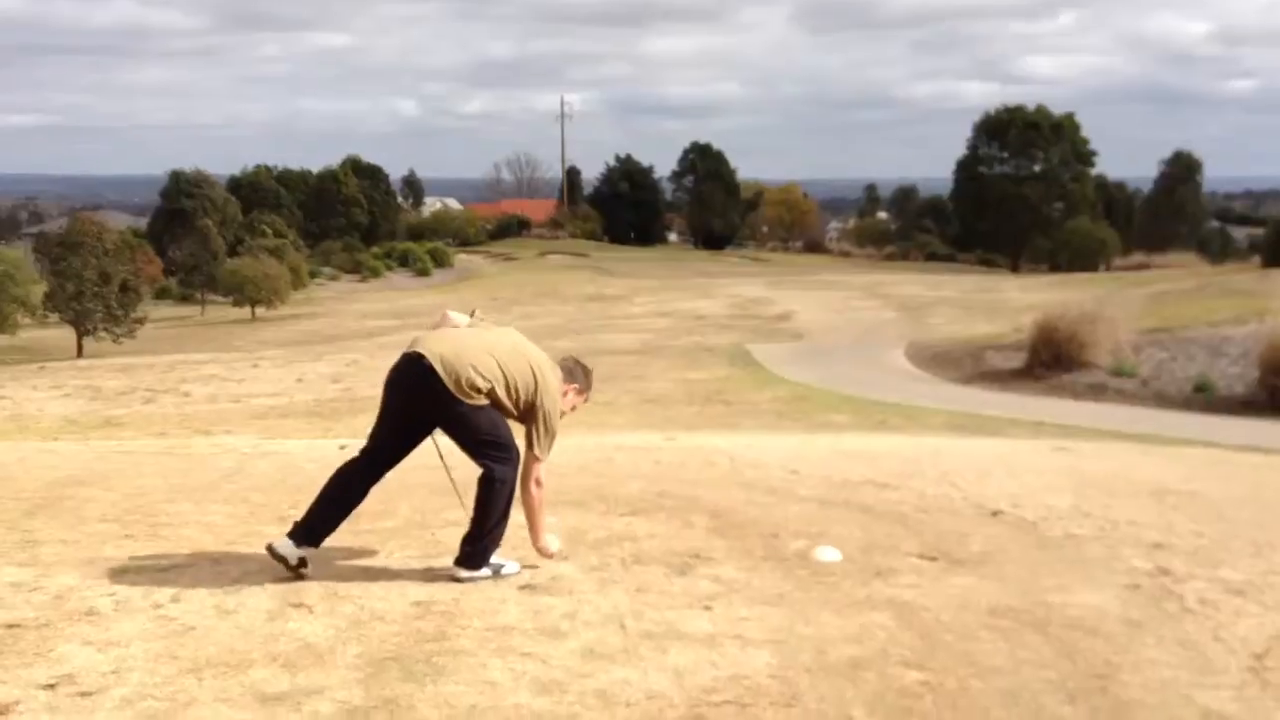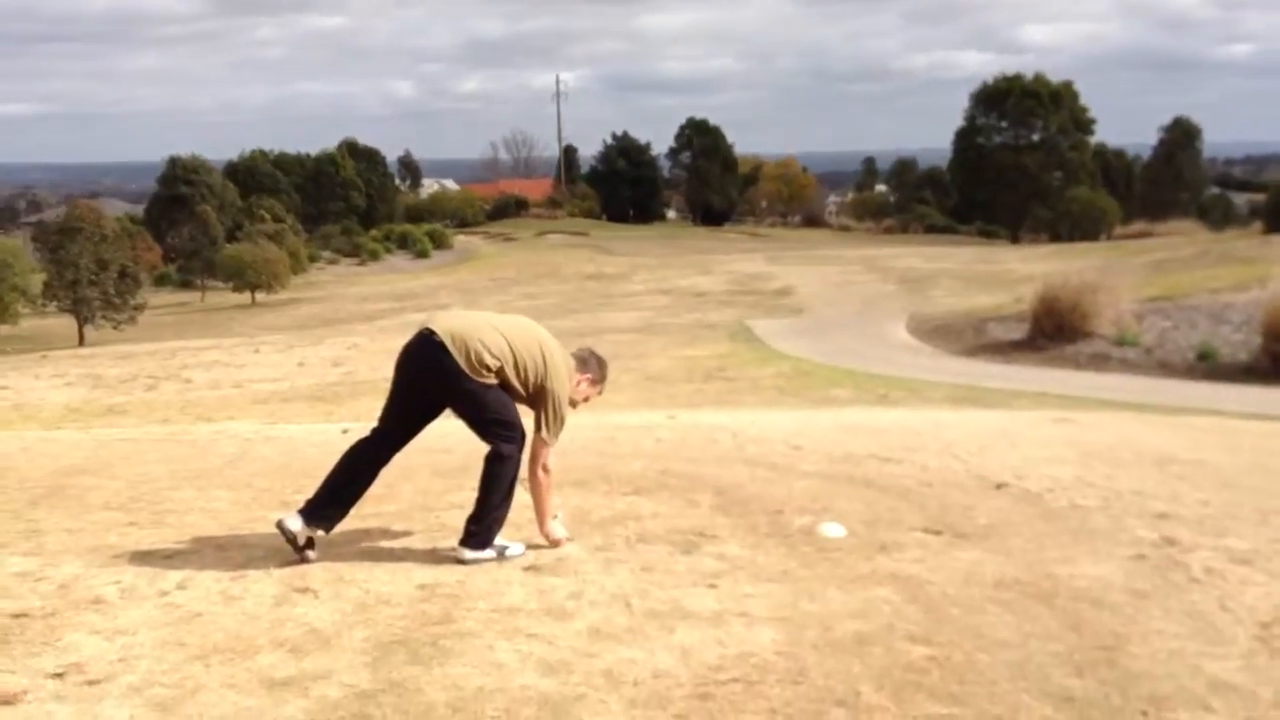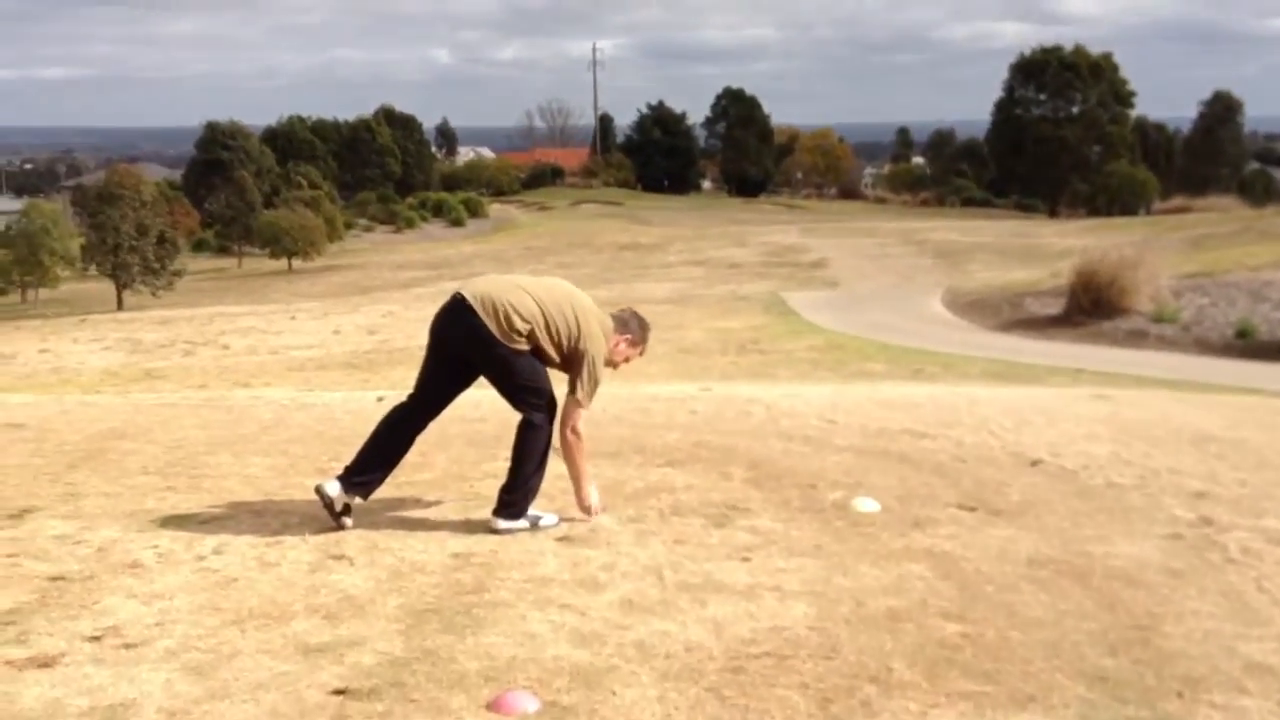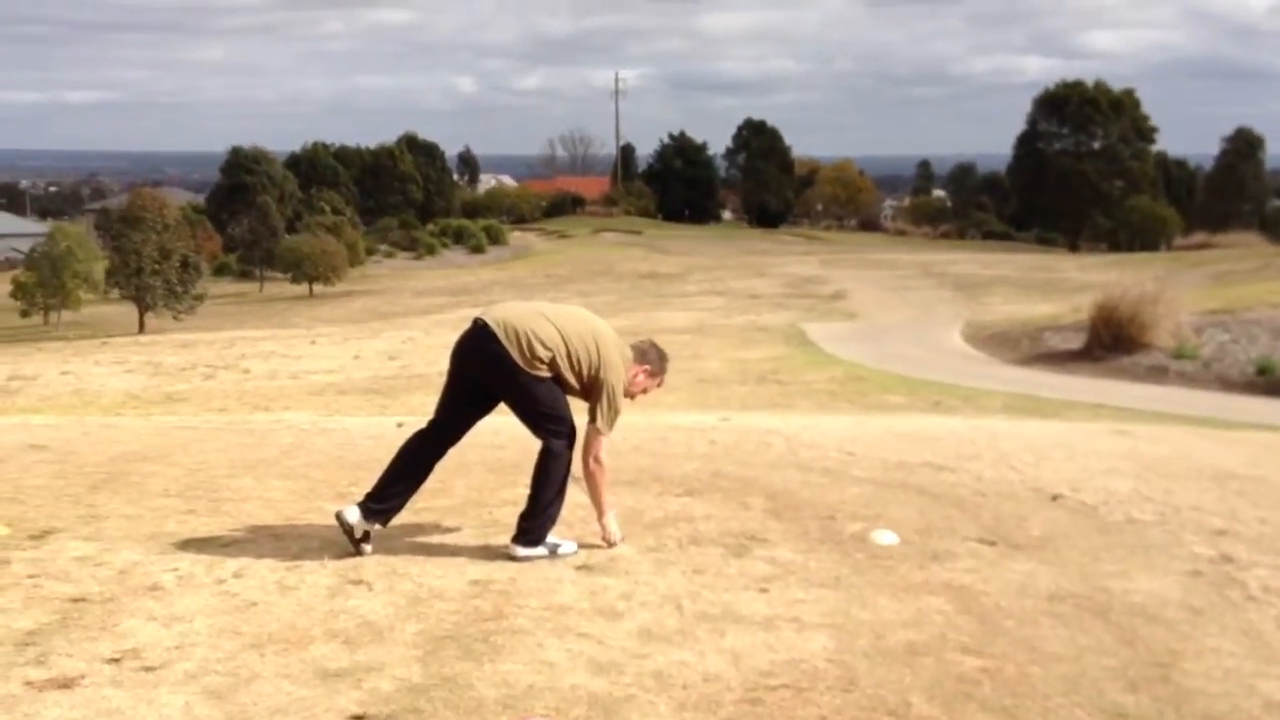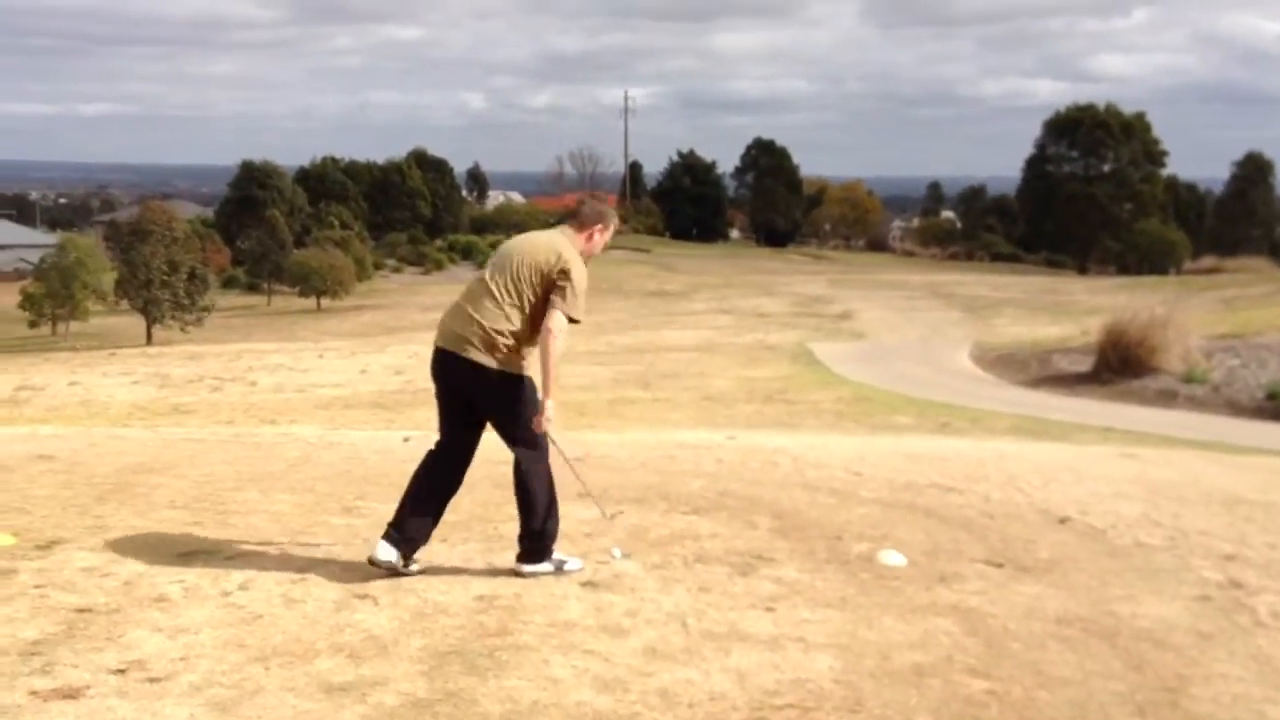
dt=0.7s
person 1, frame 1
left shoulder: (510, 337)
right shoulder: (548, 393)
left elbow: (449, 318)
right elbow: (532, 479)
right wrist: (540, 537)
left hip: (411, 364)
right hip: (454, 382)
left knee: (374, 459)
right knee: (502, 462)
left ankle: (297, 543)
right ankle: (474, 562)
person 1, frame 2
left shoulder: (543, 350)
right shoulder: (559, 380)
right elbow: (540, 464)
right wrist: (547, 524)
left hip: (426, 342)
right hip: (463, 359)
left knee: (384, 438)
right knee: (509, 441)
left ankle: (307, 521)
right ankle: (478, 542)
person 1, frame 3
left shoulder: (586, 316)
right shoulder: (595, 342)
right elbow: (570, 427)
right wrist: (584, 489)
left hip: (459, 308)
right hip: (494, 325)
left knee: (420, 405)
right knee: (540, 410)
left ankle: (345, 487)
right ankle: (512, 512)
person 1, frame 4
left shoulder: (605, 345)
right shoulder: (614, 371)
right elbow: (593, 456)
right wrist: (605, 515)
left hip: (482, 334)
right hip: (517, 352)
left knee: (440, 432)
right knee: (560, 438)
left ankle: (366, 514)
right ankle: (531, 539)
person 1, frame 5
left shoulder: (523, 242)
right shoulder: (570, 266)
right elbow: (553, 331)
right wrist: (547, 397)
left hip: (449, 349)
right hip: (492, 361)
left knee: (450, 452)
right knee: (532, 451)
left ankle: (395, 545)
right ankle: (537, 554)
